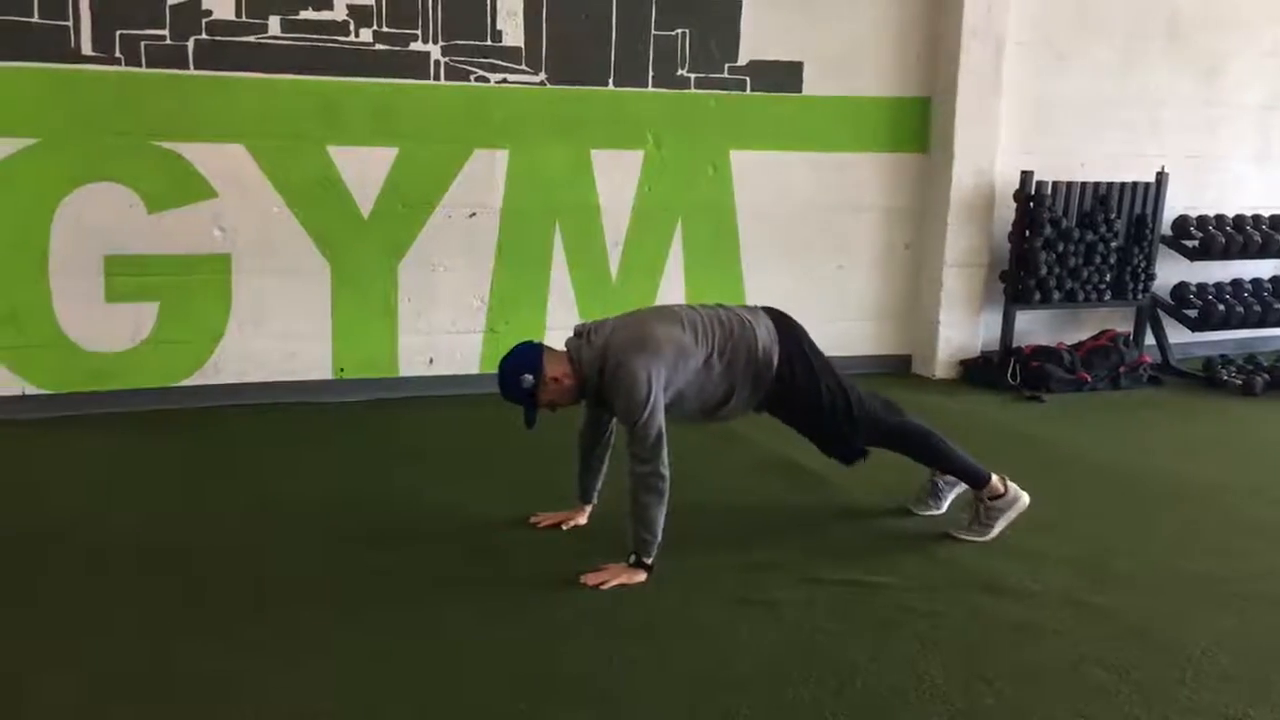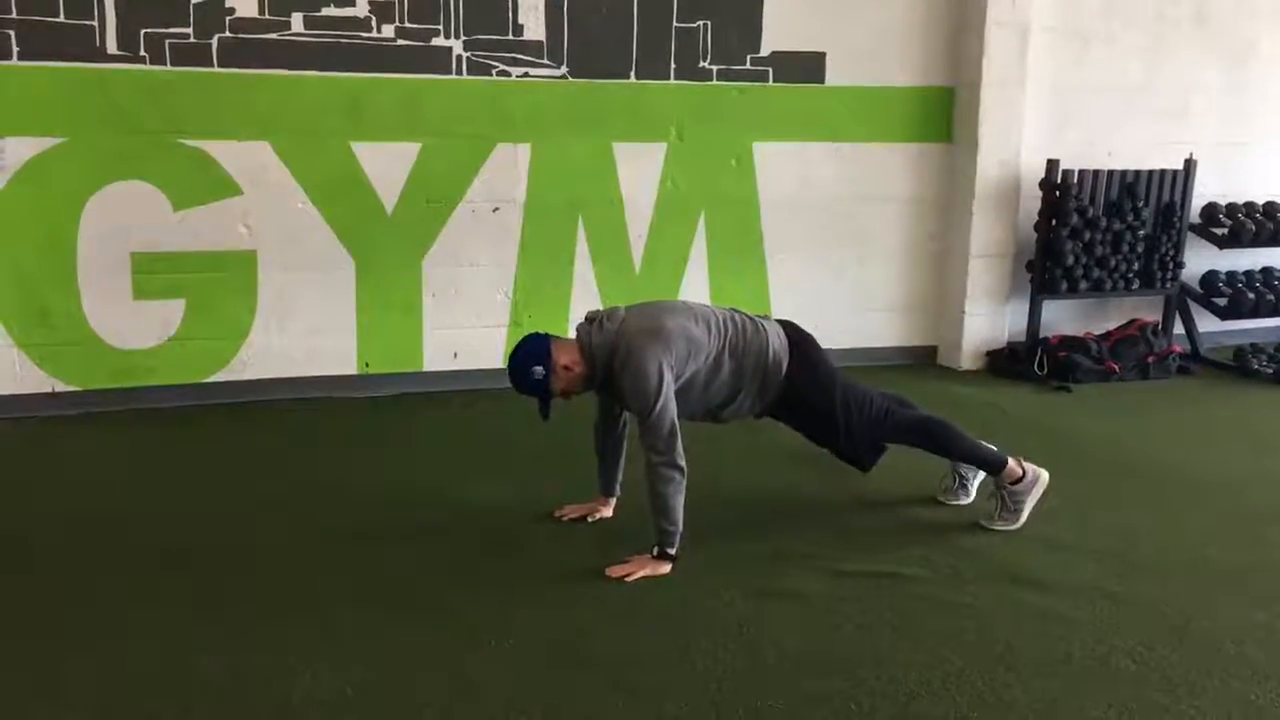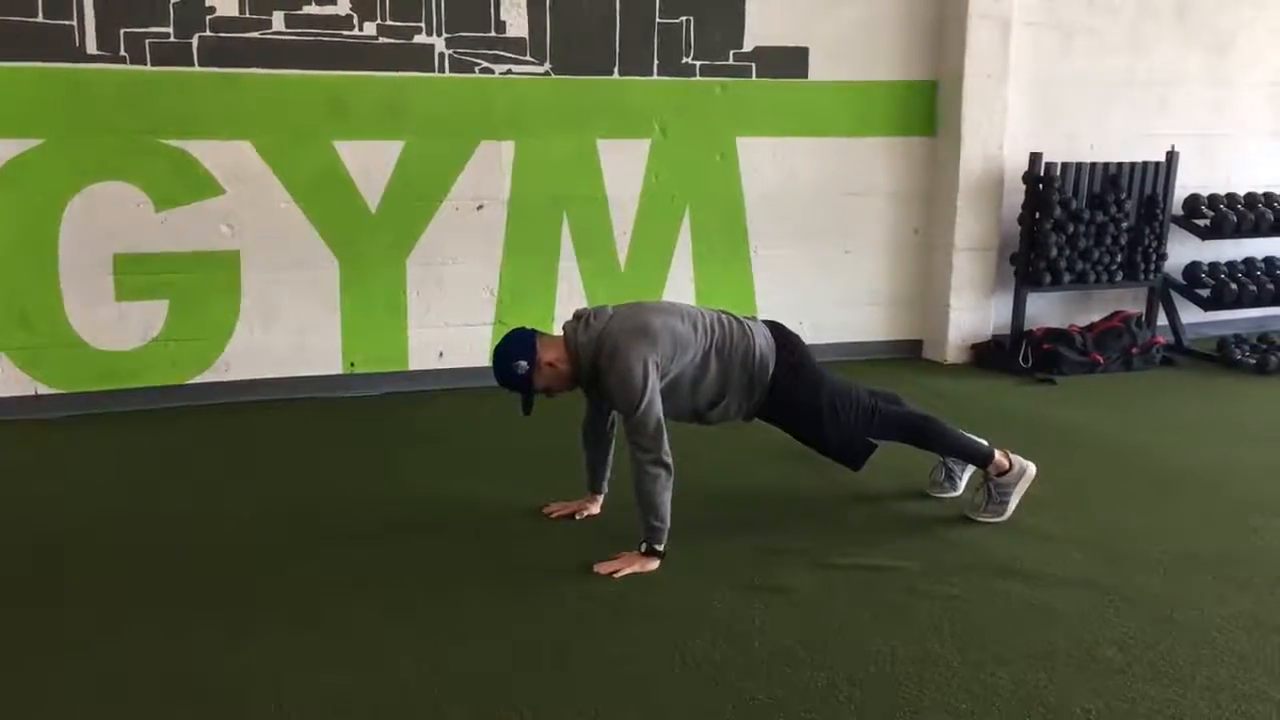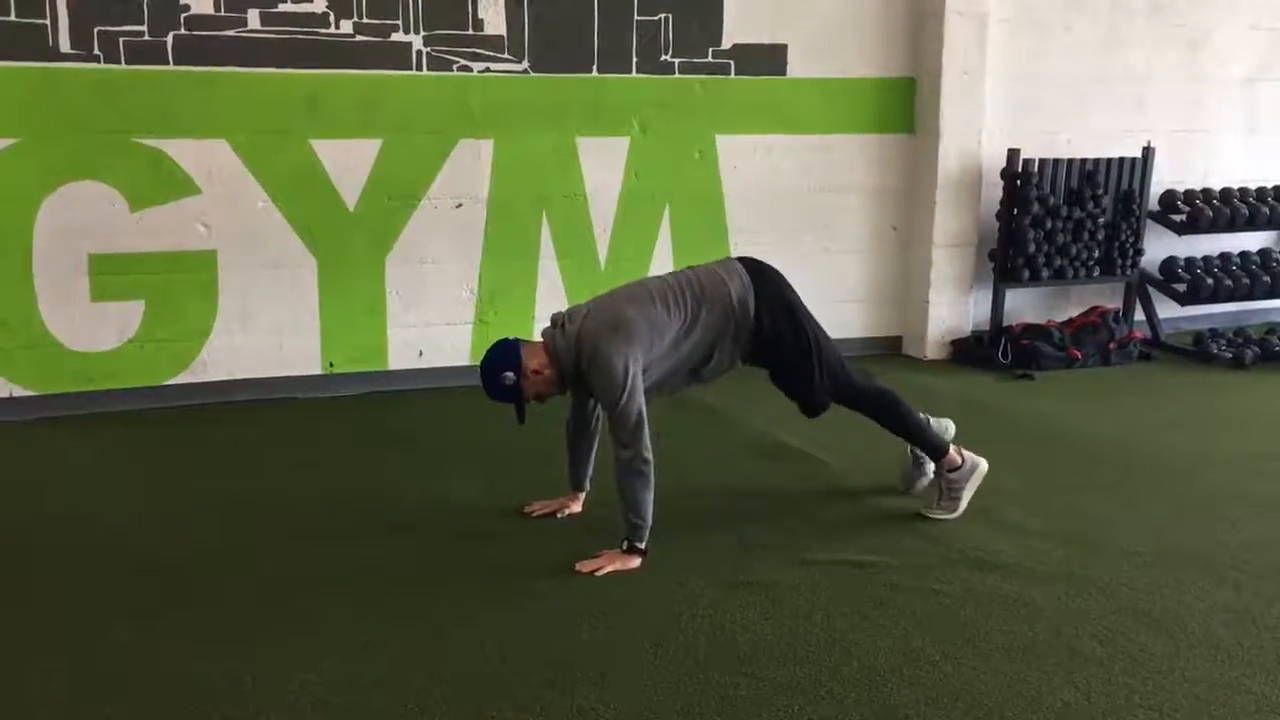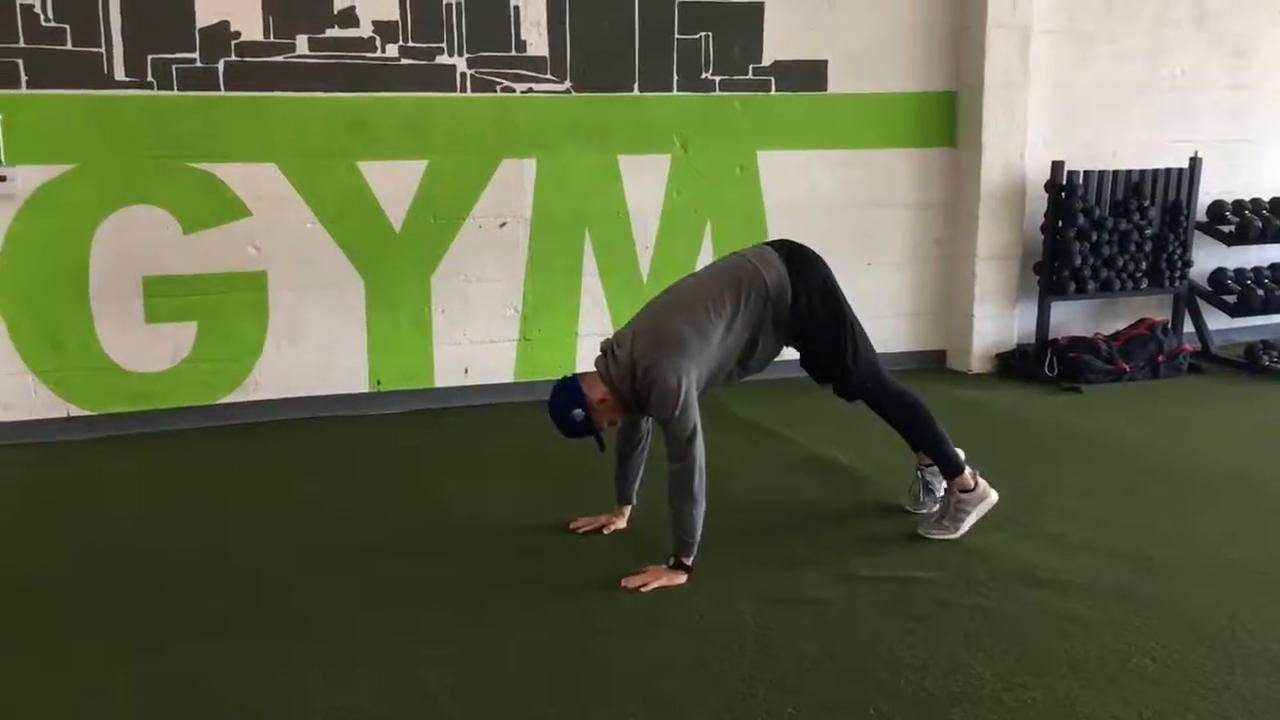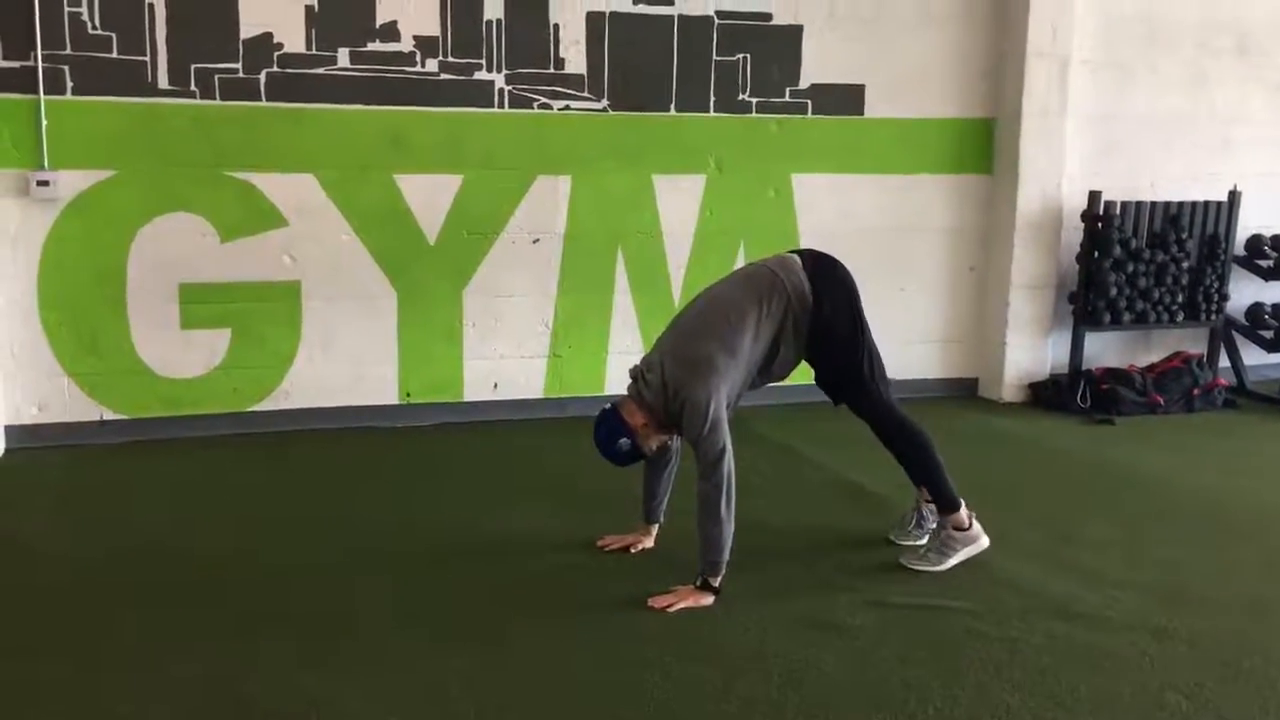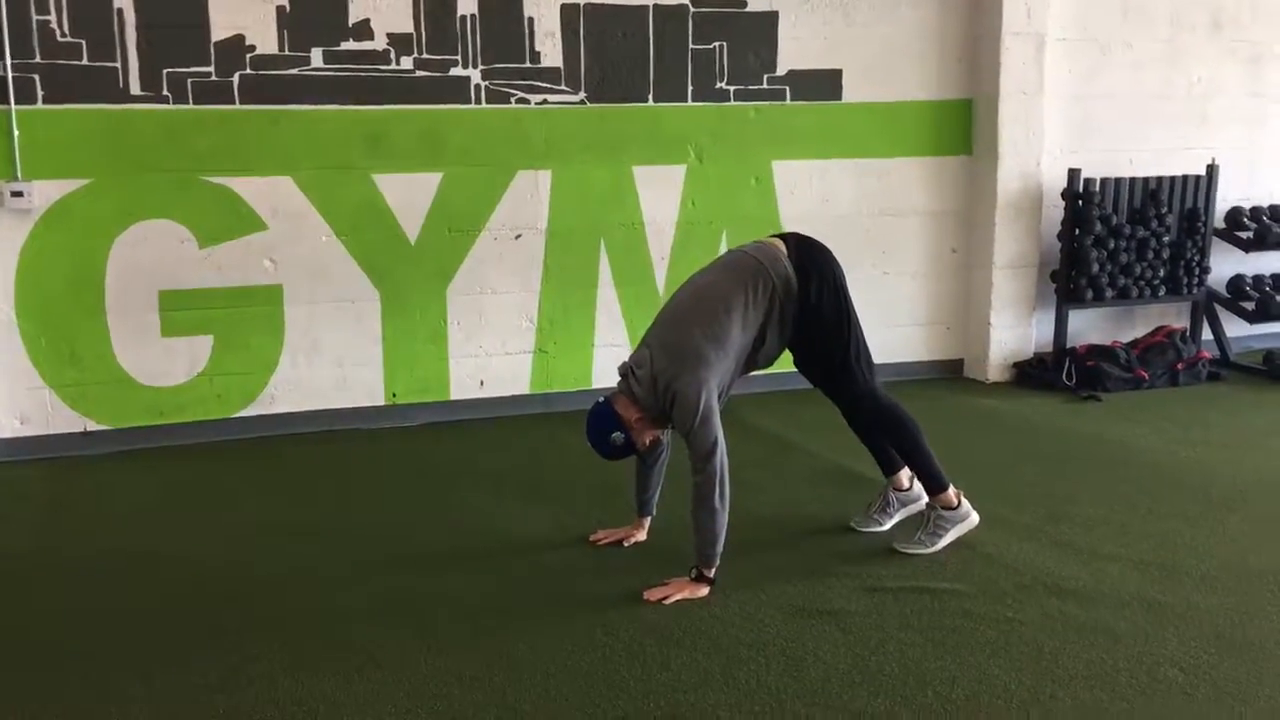
dt=0.7s
person 1, frame 1
left shoulder: (626, 370)
right shoulder: (592, 355)
left elbow: (650, 466)
right elbow: (596, 431)
left wrist: (641, 562)
right wrist: (583, 506)
left hip: (772, 355)
right hip: (756, 342)
left knee: (869, 424)
right knee: (860, 416)
left ankle: (994, 491)
right ankle: (945, 471)
person 1, frame 2
left shoulder: (637, 358)
right shoulder: (601, 342)
left elbow: (665, 455)
right elbow: (611, 422)
left wrist: (665, 554)
right wrist: (606, 499)
left hip: (784, 367)
right hip: (765, 361)
left knee: (882, 422)
right knee: (874, 414)
left ankle: (1015, 475)
right ankle: (969, 457)
person 1, frame 3
left shoulder: (621, 356)
right shoulder: (590, 342)
left elbow: (651, 452)
right elbow: (599, 420)
left wrist: (652, 549)
right wrist: (594, 495)
left hip: (771, 371)
right hip: (755, 359)
left knee: (871, 418)
right knee: (866, 408)
left ankle: (1002, 466)
right ankle: (956, 452)
person 1, frame 4
left shoulder: (604, 354)
right shoulder: (570, 341)
left elbow: (633, 449)
right elbow: (584, 417)
left wrist: (634, 548)
right wrist: (576, 494)
left hip: (755, 303)
right hip: (737, 293)
left knee: (843, 385)
right knee: (832, 381)
left ankle: (954, 462)
right ankle: (930, 427)
person 1, frame 5
left shoulder: (661, 374)
right shoulder: (623, 362)
left elbow: (686, 462)
right elbow: (634, 432)
left wrist: (681, 564)
right wrist: (621, 510)
left hip: (794, 282)
right hip: (771, 274)
left knee: (868, 383)
right knee: (856, 381)
left ankle: (966, 485)
right ankle: (933, 461)
person 1, frame 6
left shoulder: (694, 395)
right shoulder: (652, 383)
left elbow: (716, 482)
right elbow: (663, 452)
left wrist: (708, 585)
right wrist: (649, 529)
left hip: (817, 289)
right hip: (794, 286)
left knee: (875, 406)
right knee: (865, 403)
left ankle: (960, 524)
right ankle: (931, 501)
person 1, frame 7
left shoulder: (685, 388)
right shoulder: (641, 377)
left elbow: (710, 474)
right elbow: (655, 444)
left wrist: (703, 577)
right wrist: (641, 522)
left hip: (801, 274)
right hip: (776, 269)
left knee: (859, 394)
right knee: (843, 392)
left ankle: (949, 504)
right ankle: (902, 487)
